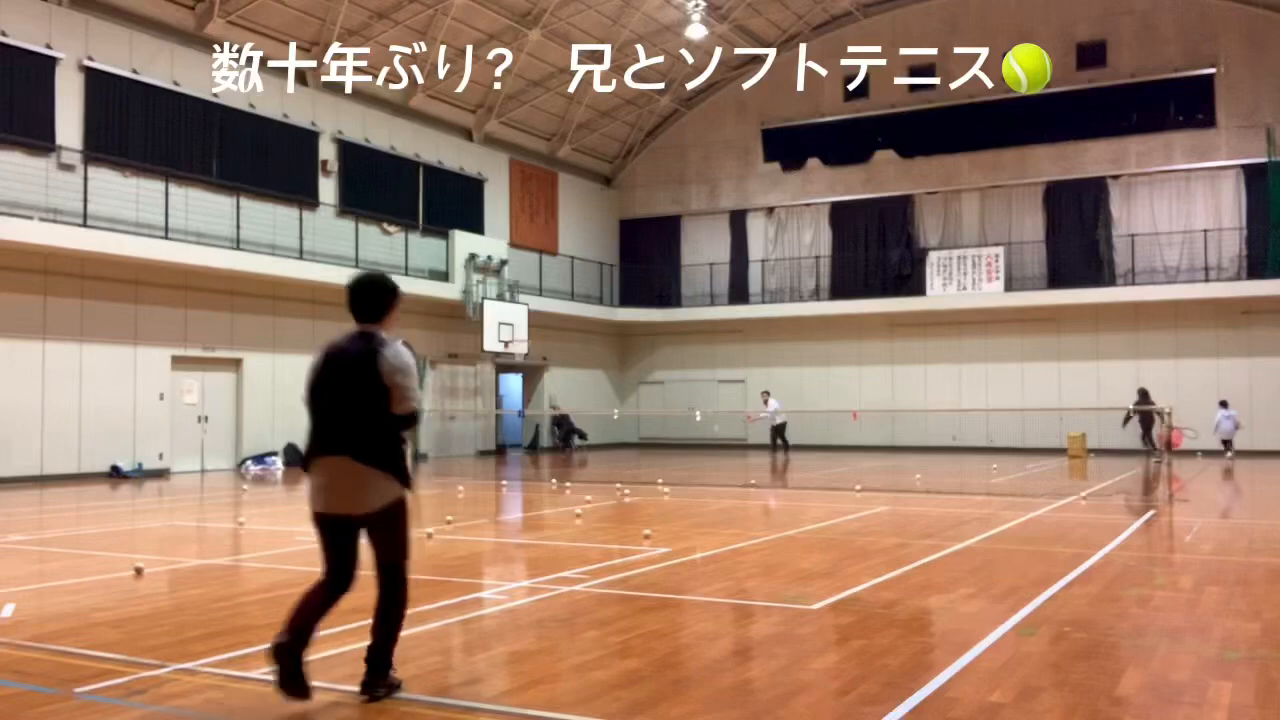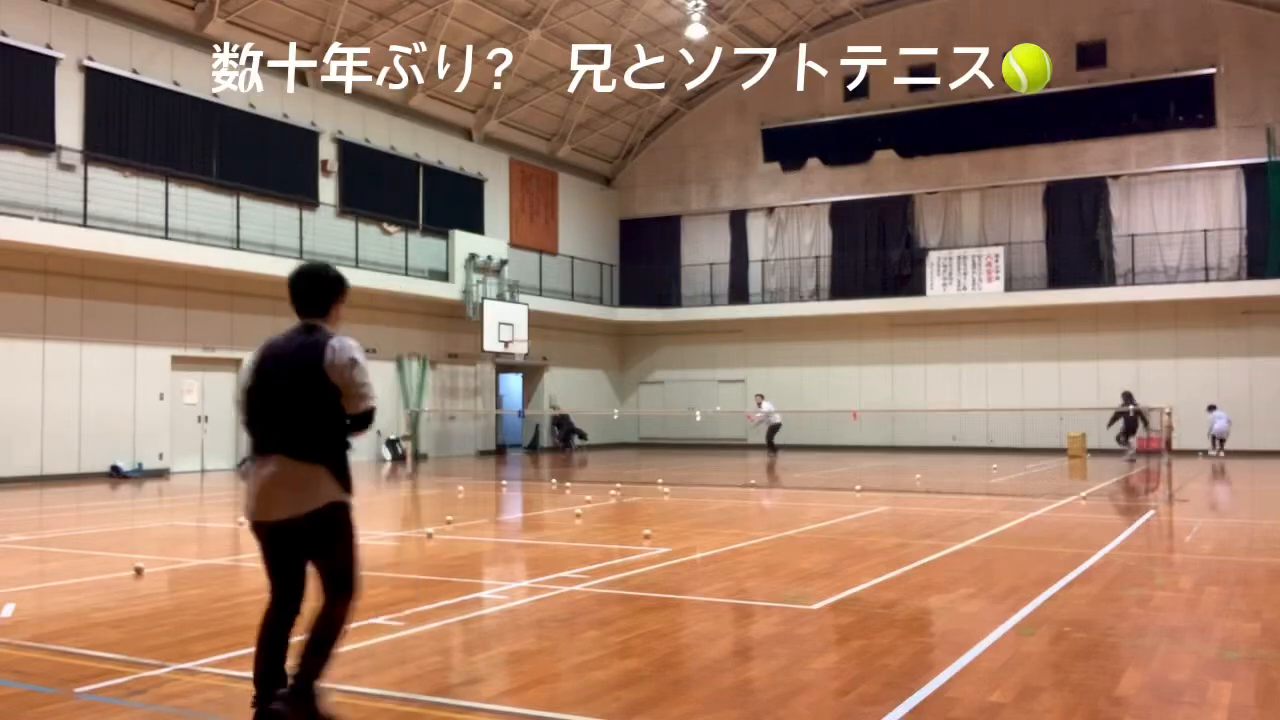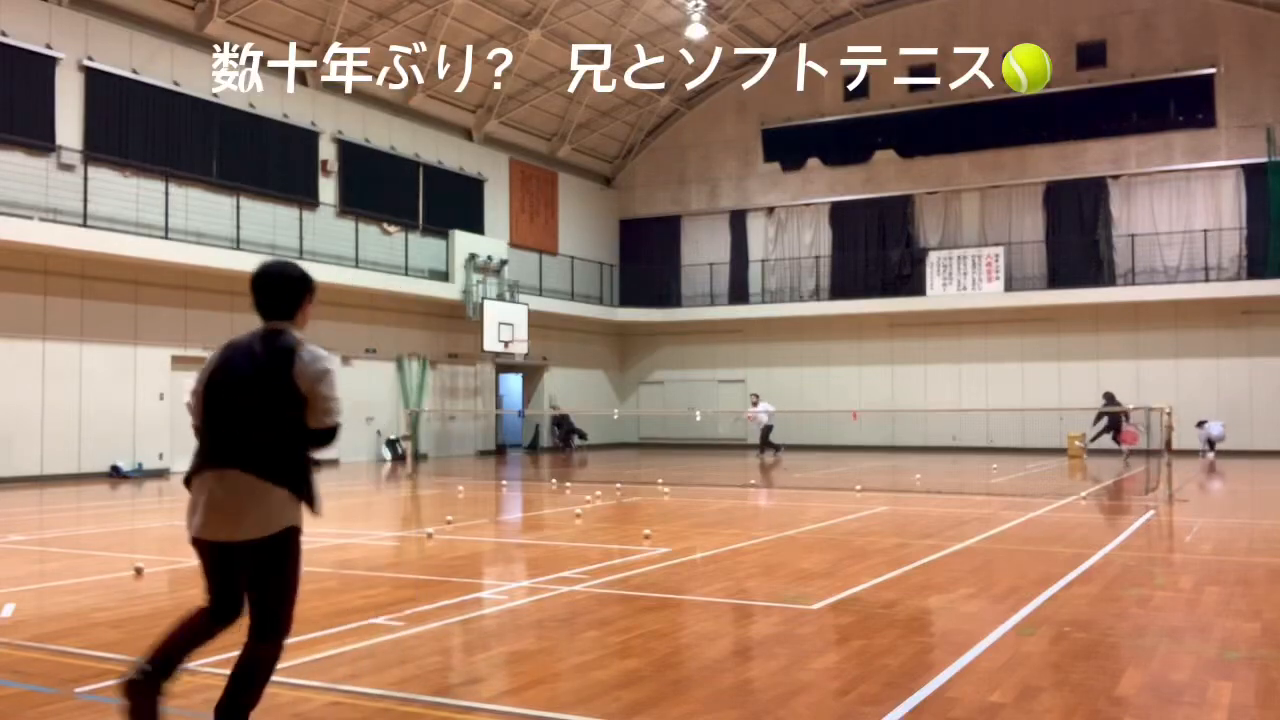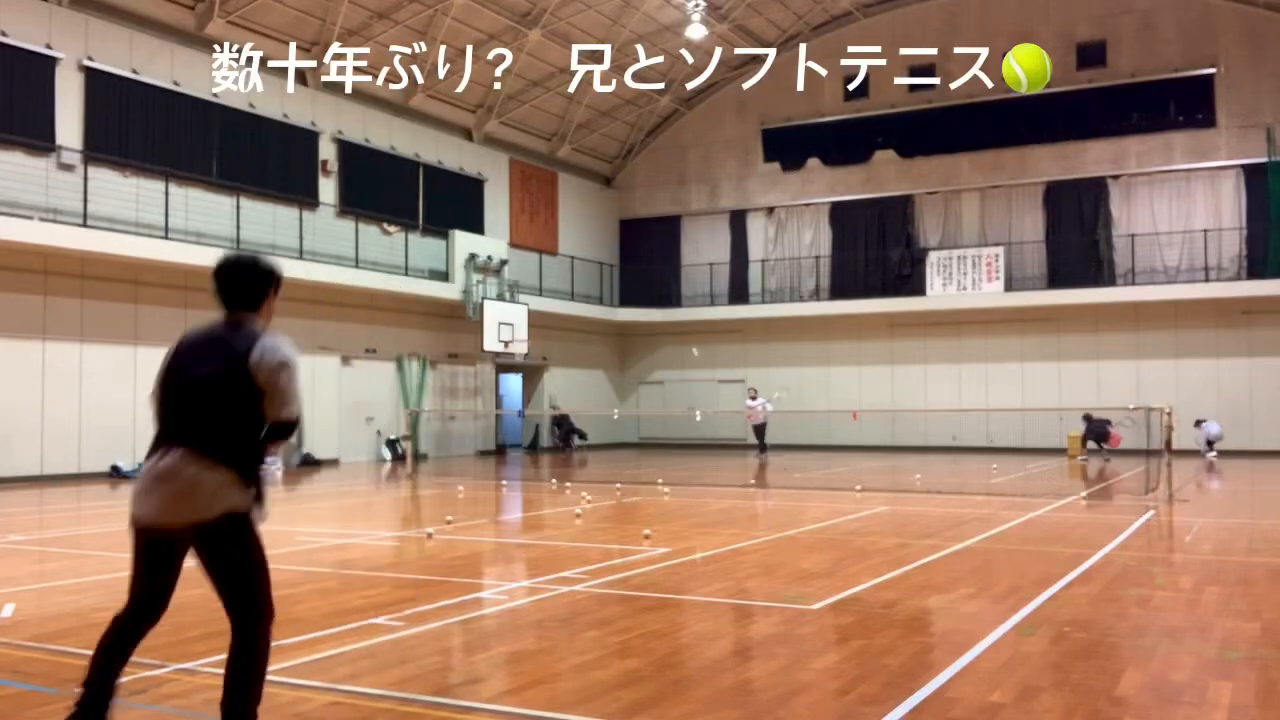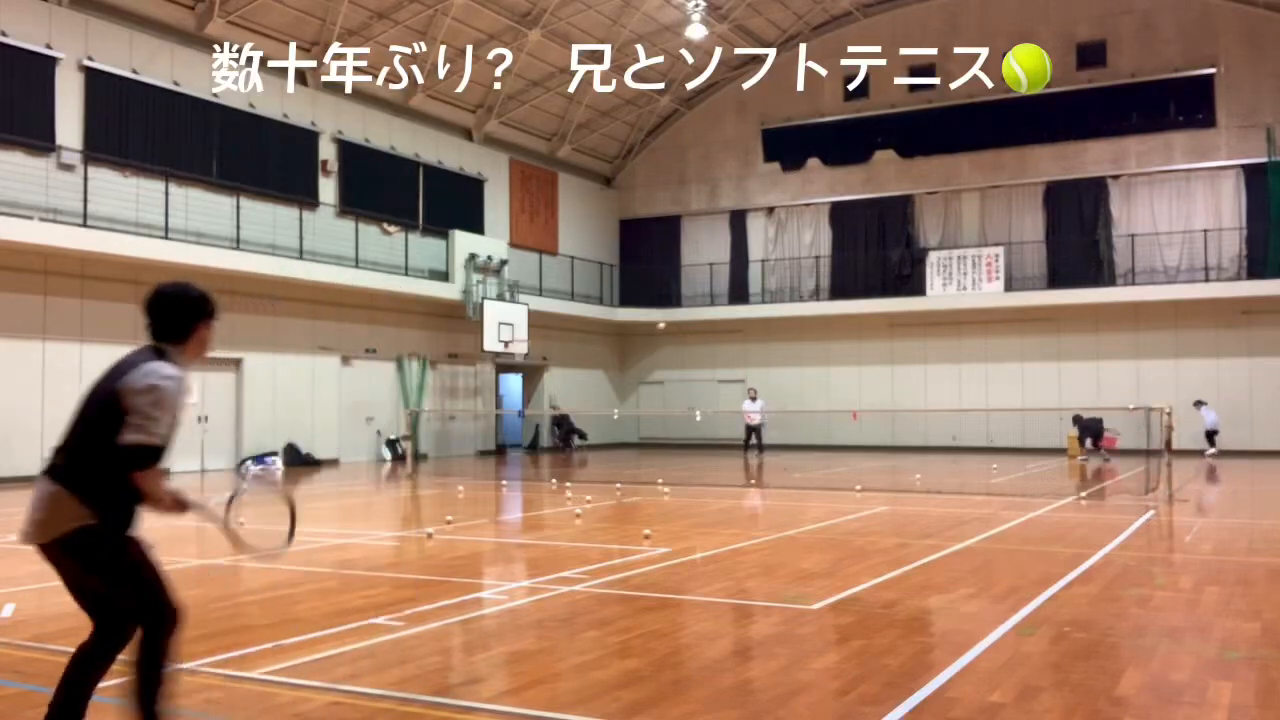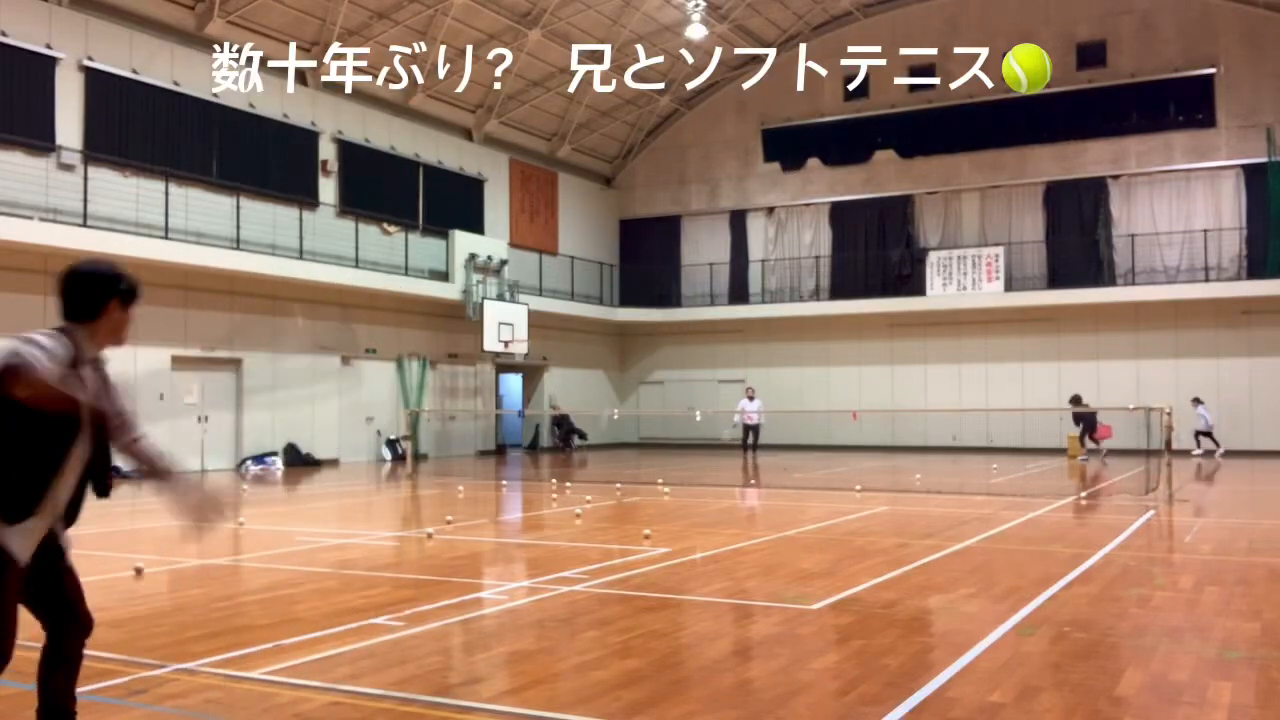
dt=0.3s
person 1, frame 1
left shoulder: (328, 356)
right shoulder: (393, 355)
left elbow: (317, 410)
right elbow: (405, 419)
right wrist: (383, 428)
left hip: (326, 479)
right hip: (375, 482)
left knee: (337, 576)
right knee: (393, 578)
left ankle: (290, 642)
right ankle: (377, 675)
person 1, frame 2
left shoulder: (267, 353)
right shoulder: (340, 352)
left elbow: (250, 417)
right elbow: (361, 418)
left hip: (264, 489)
right hip: (313, 487)
left knee: (284, 600)
right knee: (339, 591)
person 1, frame 3
left shoulder: (224, 356)
right shoulder: (310, 360)
left elbow: (200, 423)
right elbow: (322, 433)
left hip: (209, 501)
right hip: (267, 508)
left knee: (222, 610)
right knee: (270, 627)
left ankle: (148, 677)
person 1, frame 4
left shoulder: (187, 344)
right shoulder: (272, 350)
left elbow: (167, 411)
right elbow: (283, 429)
left hip: (156, 490)
right hip: (216, 498)
left knee: (143, 607)
right knee: (252, 619)
person 1, frame 5
left shoulder: (134, 366)
right shoulder: (162, 377)
right elbow: (136, 460)
left wrist: (155, 490)
right wrist: (161, 496)
left hip: (58, 512)
right hip: (81, 516)
left knee: (115, 625)
right knee: (159, 617)
person 1, frame 6
left shoulder: (94, 374)
right shoulder: (49, 349)
left elbow: (130, 439)
left wrist: (185, 488)
right wrist: (75, 400)
left knee: (72, 627)
